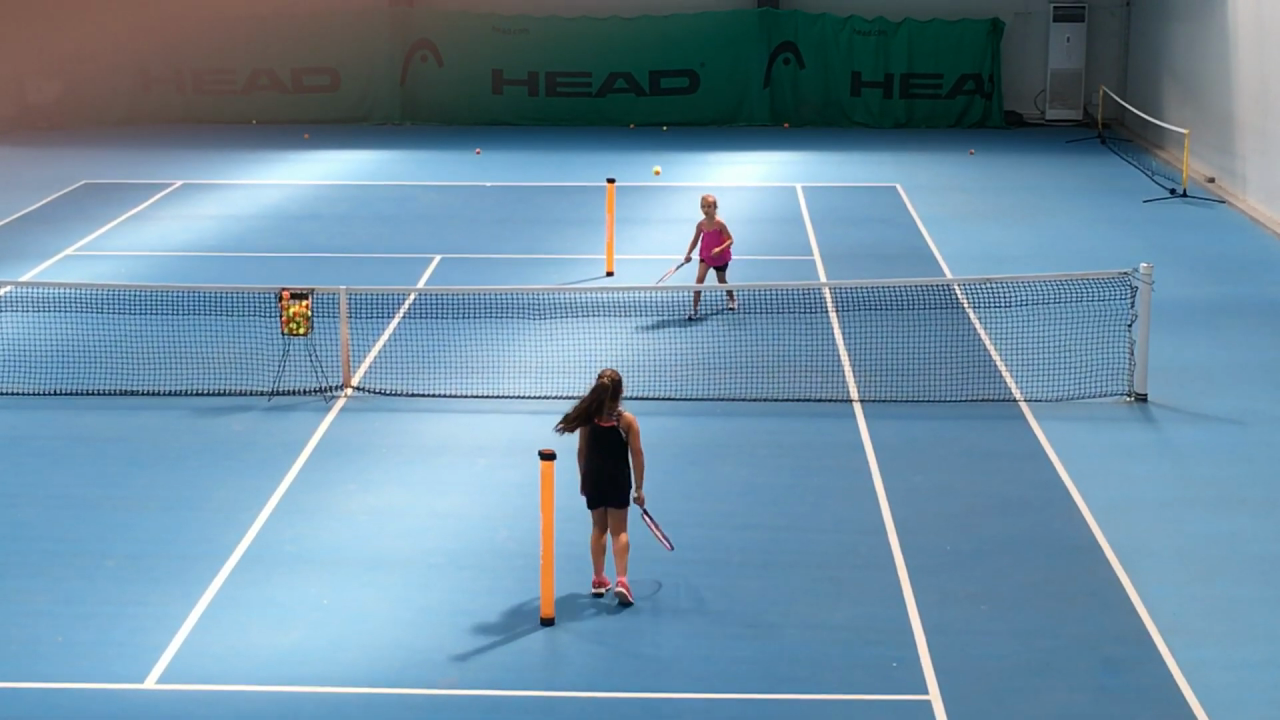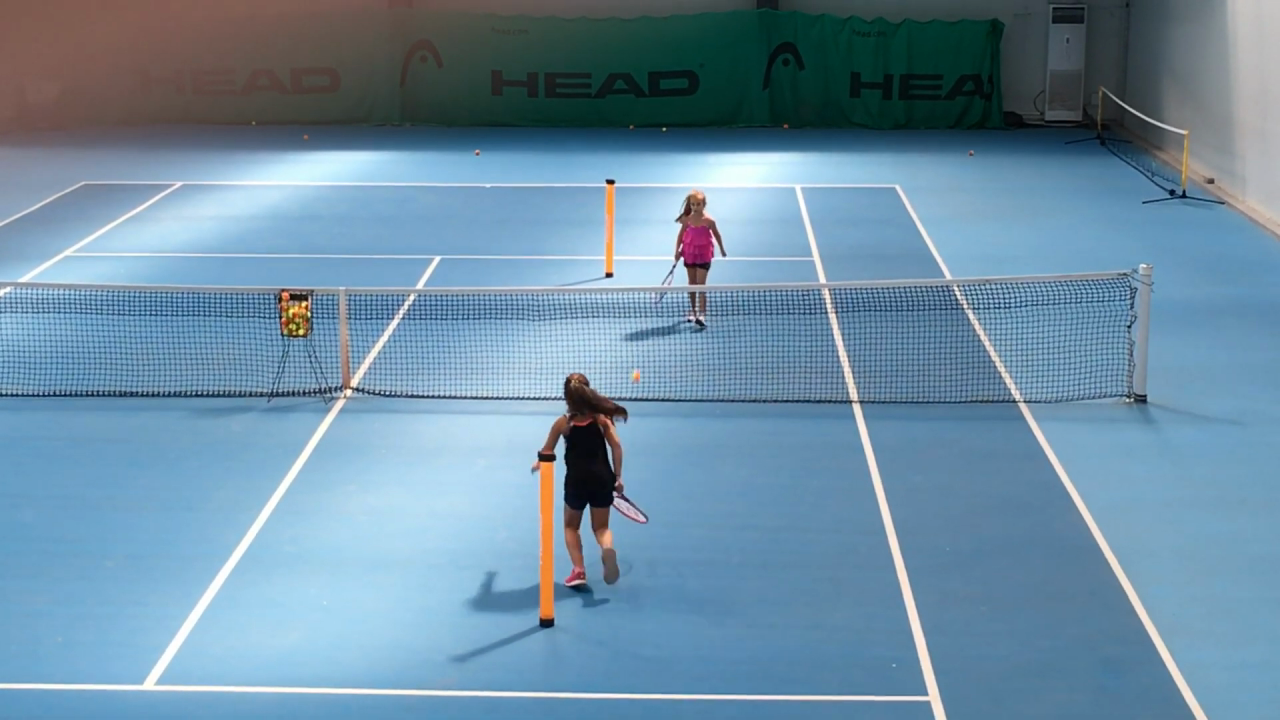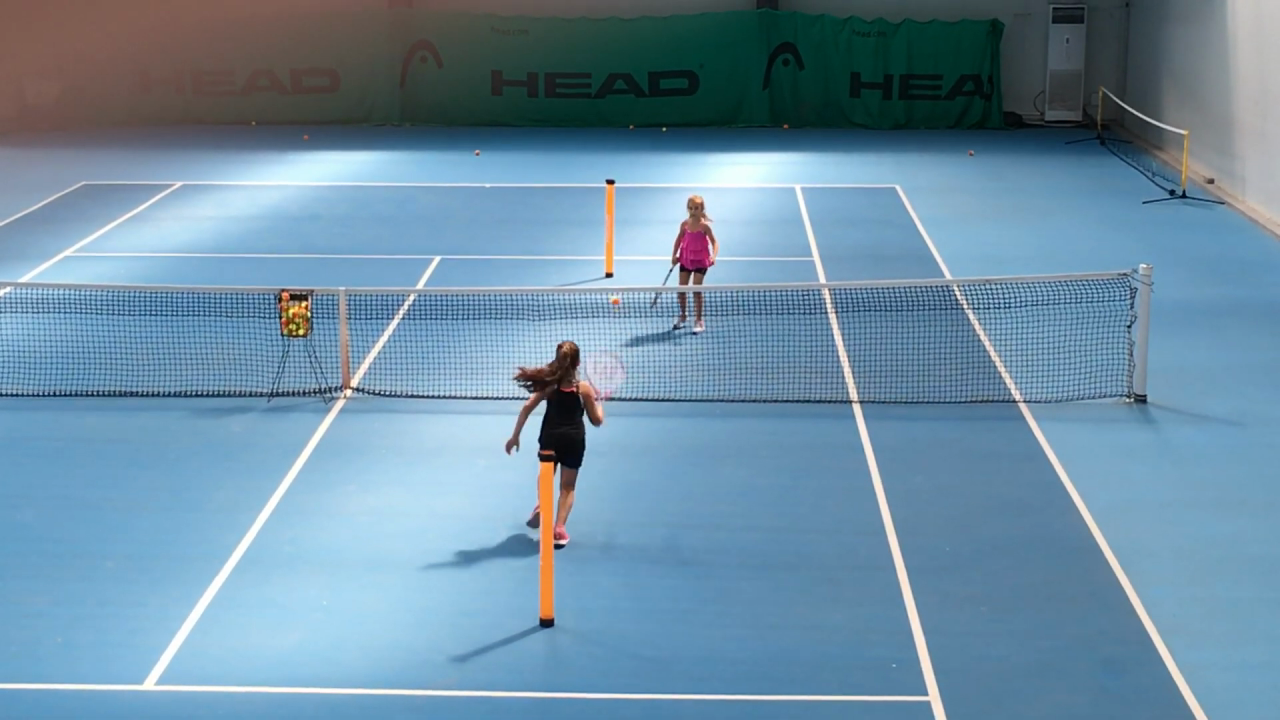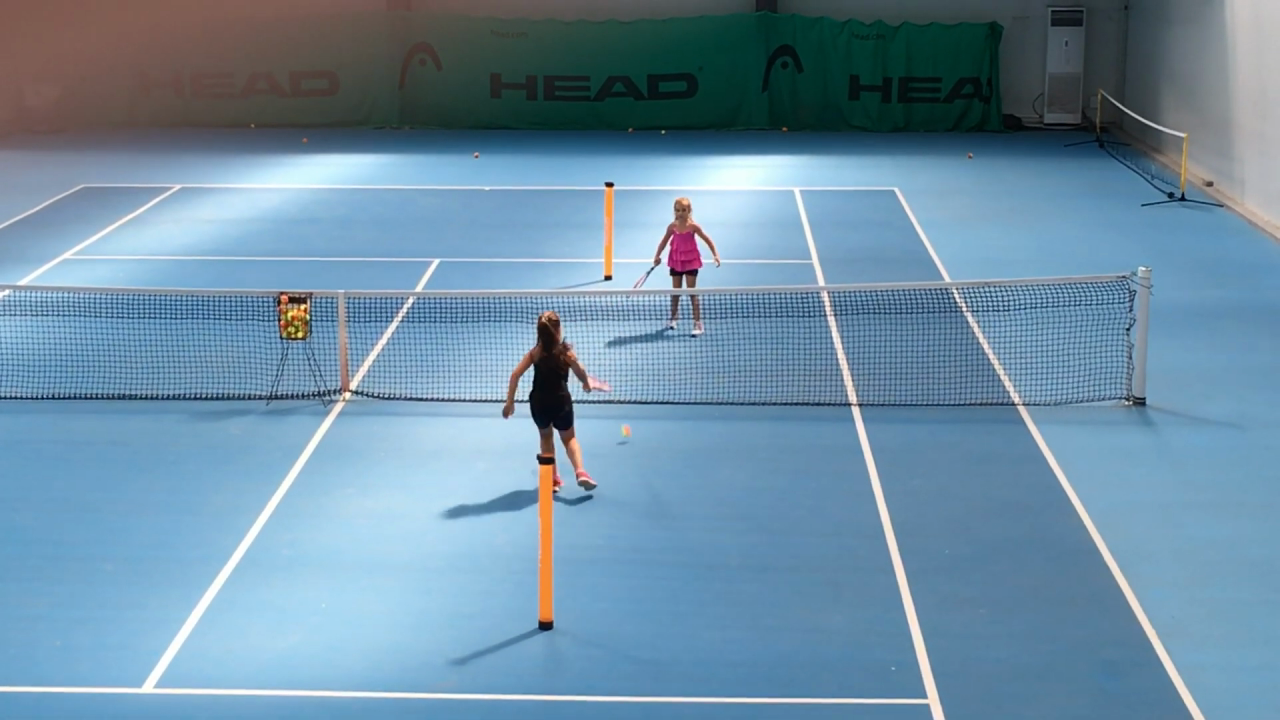
dt=0.4s
person 1, frame 1
left shoulder: (588, 419)
right shoulder: (628, 420)
left elbow: (582, 453)
right elbow: (637, 455)
left wrist: (584, 479)
right wrist: (639, 487)
left hip: (594, 480)
right hip: (618, 482)
left knee: (599, 528)
right knee: (619, 531)
left ankle: (598, 580)
right ankle: (621, 581)
person 1, frame 2
left shoulder: (562, 422)
right shoulder: (601, 417)
left elbow: (547, 451)
right elbow: (615, 445)
left wrist: (538, 463)
right wrist: (618, 476)
left hip: (576, 479)
right hip: (602, 478)
left knee: (571, 526)
right knee: (601, 528)
left ankle: (578, 571)
right ankle: (607, 550)
person 1, frame 3
left shoulder: (547, 385)
right shoulder: (584, 388)
left elbow: (527, 409)
right elbow: (596, 420)
left wrist: (515, 435)
right wrist: (599, 406)
left hip: (550, 438)
right hip: (574, 440)
right knee: (568, 487)
left ankle: (541, 507)
right ankle: (559, 531)
person 1, frame 4
left shoulder: (535, 352)
right shoulder: (566, 352)
left elbow: (516, 375)
right elbow: (580, 373)
left wrist: (509, 401)
right wrist: (586, 384)
left hip: (538, 403)
right hip: (561, 402)
left knee: (546, 438)
right knee: (569, 439)
left ankle: (552, 479)
right ankle: (580, 473)
